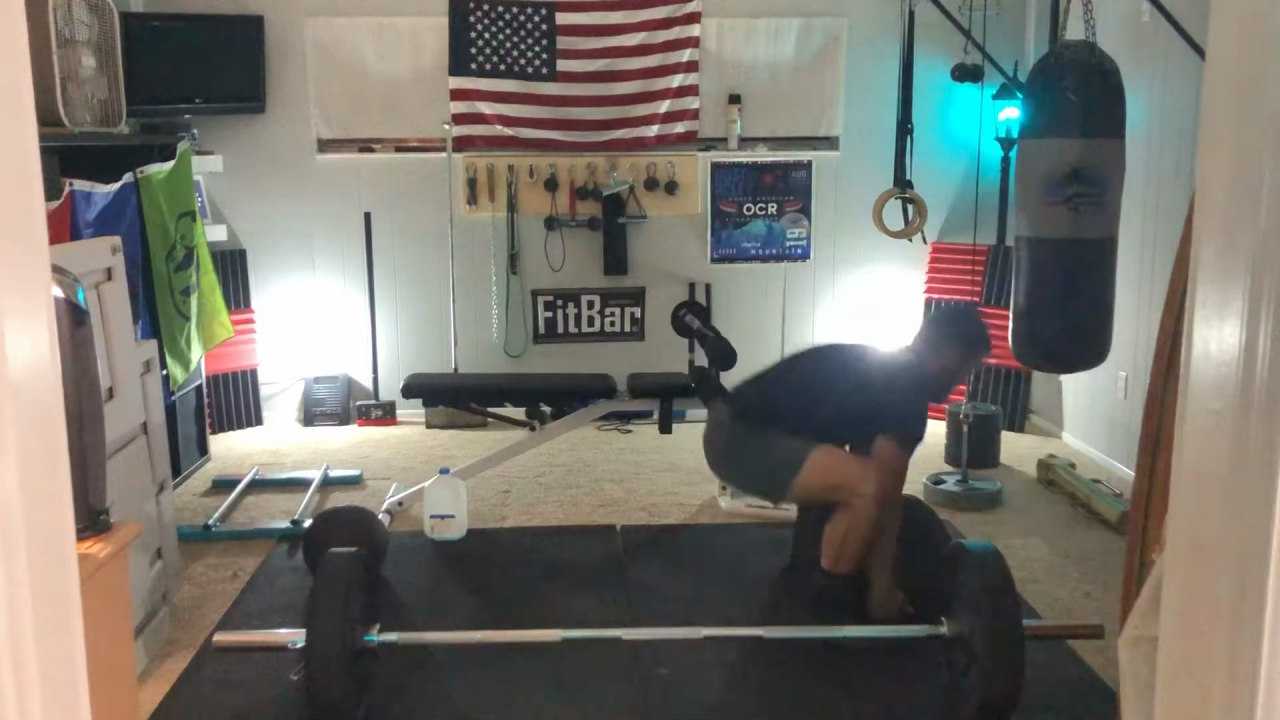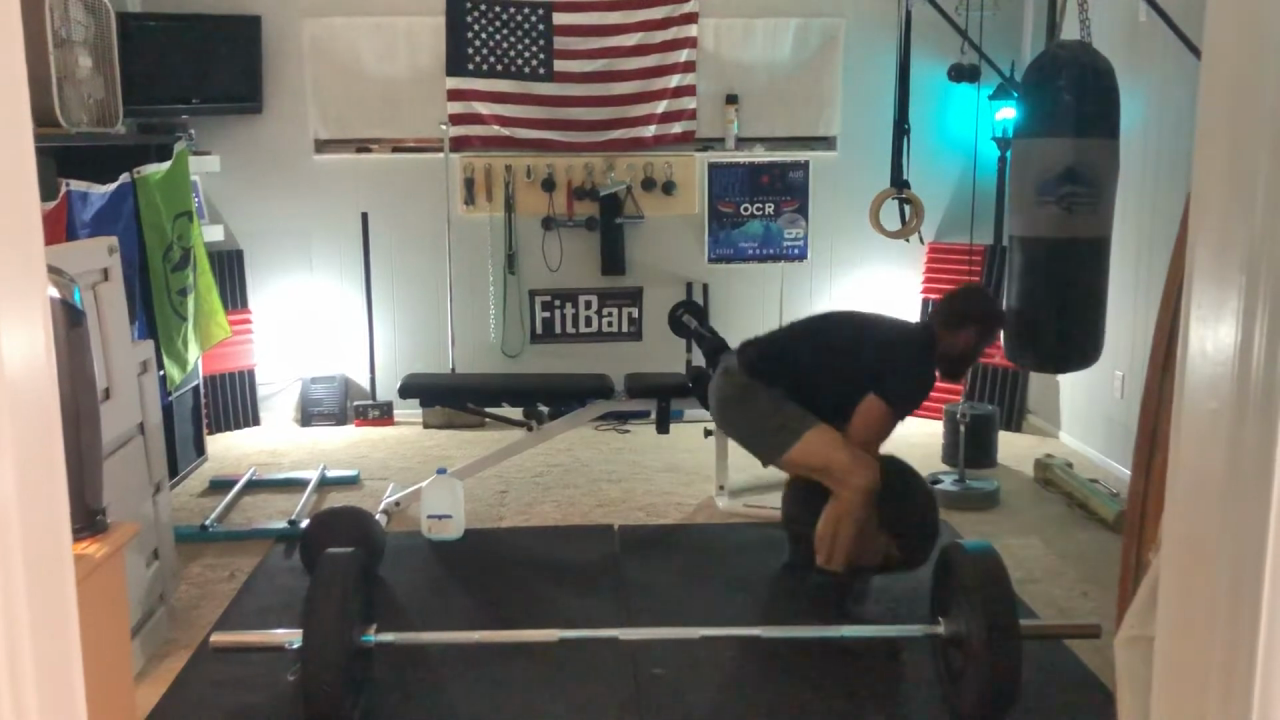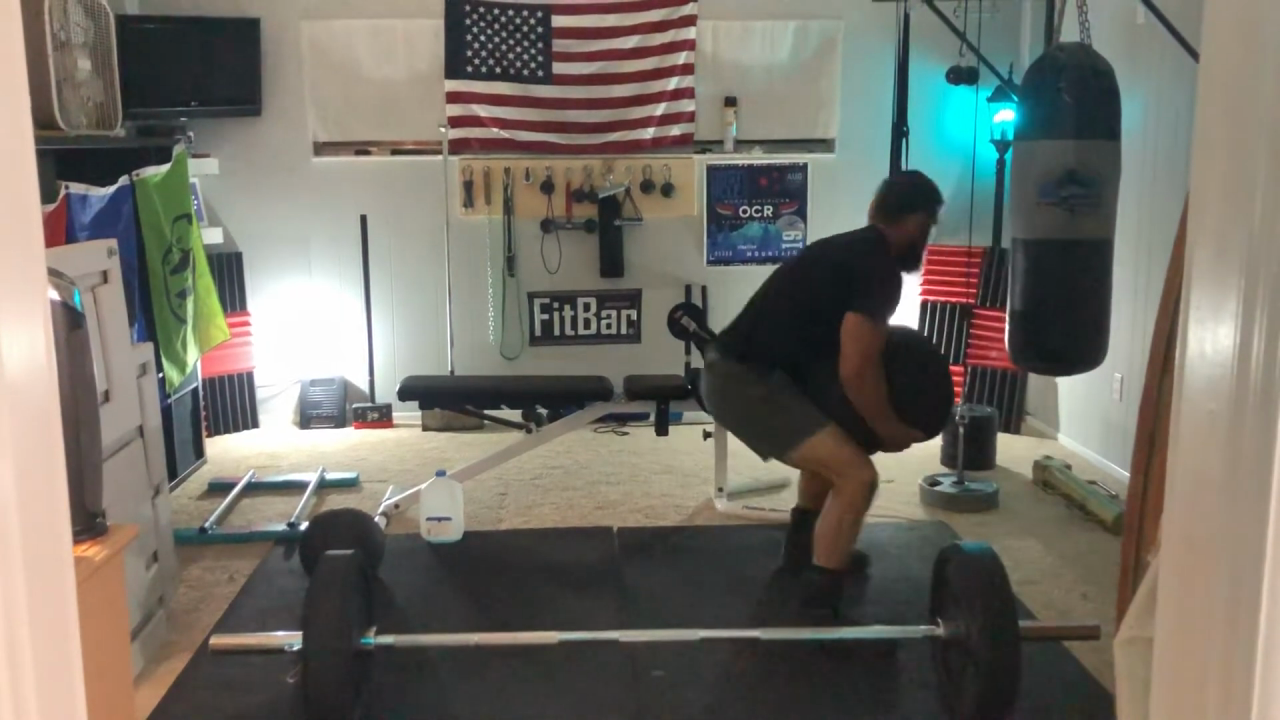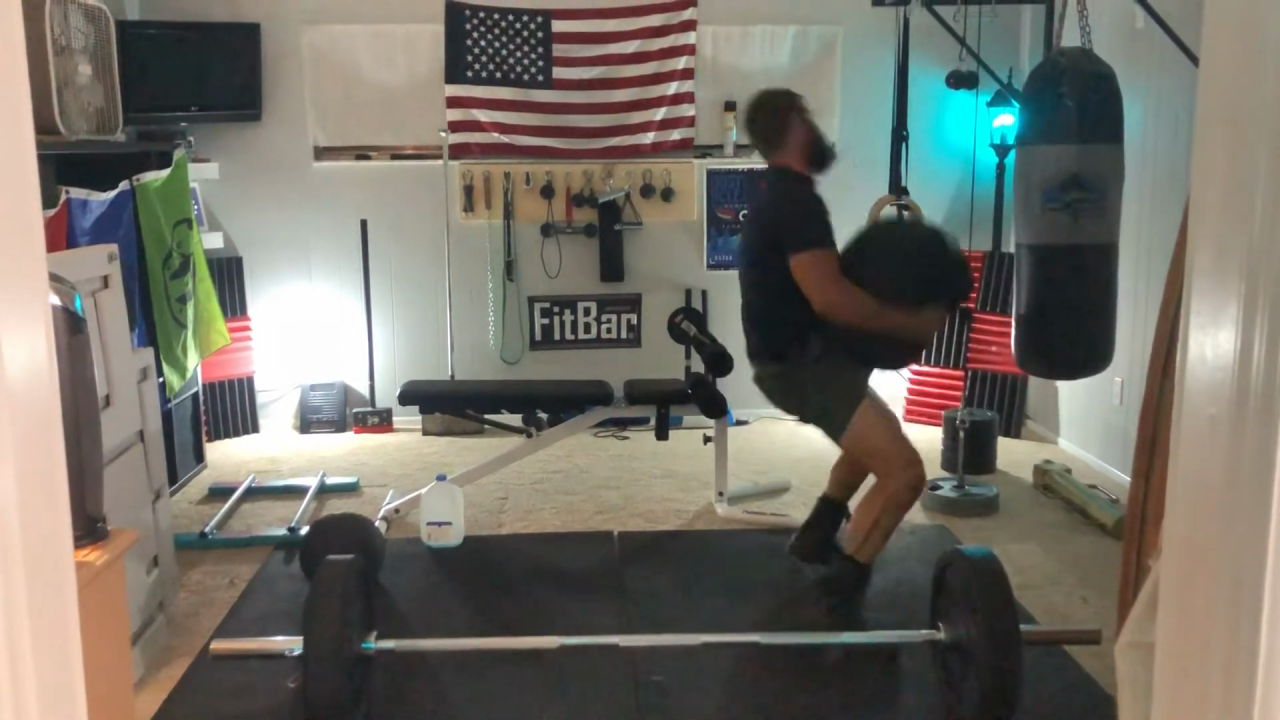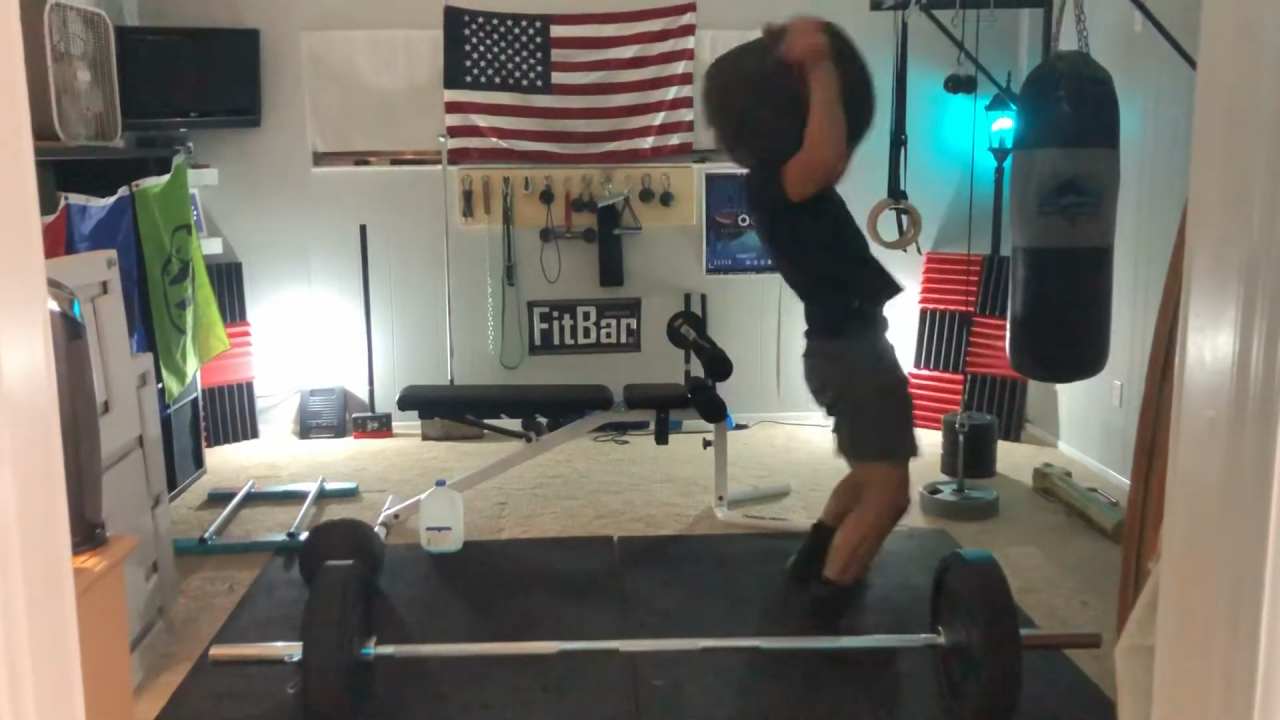
dt=0.5s
person 1, frame 1
left shoulder: (884, 367)
right shoulder: (906, 395)
left elbow: (860, 466)
right elbow: (883, 492)
right wrist: (883, 581)
left hip: (736, 425)
right hip: (741, 443)
right knee: (867, 489)
right ankle: (827, 604)
person 1, frame 2
left shoulder: (900, 341)
right shoulder: (914, 367)
right elbow: (858, 449)
right wrist: (869, 538)
left hip: (742, 379)
right hip: (747, 393)
right knee: (858, 478)
person 1, frame 3
left shoulder: (849, 251)
right shoulder: (879, 270)
right elbow: (856, 370)
right wrist: (891, 430)
left hip: (738, 372)
right hip: (744, 385)
left knee: (834, 442)
right knee: (857, 475)
left ankle: (802, 546)
right ankle: (818, 610)
person 1, frame 4
left shoulder: (780, 197)
right shoulder: (794, 201)
right elbow: (830, 299)
left wrist: (895, 312)
right wrist: (911, 323)
left hip: (796, 354)
right hip: (800, 364)
left knee: (877, 432)
right knee: (904, 469)
left ankle: (817, 536)
right ankle: (839, 591)
person 1, frame 5
left shoulder: (784, 184)
right shoulder: (771, 182)
left elbow: (828, 156)
right elbow: (826, 158)
right wrist: (818, 66)
left hip: (850, 342)
right hip: (848, 347)
left knee: (872, 468)
right knee: (887, 488)
left ankle: (814, 559)
right ankle: (824, 609)
